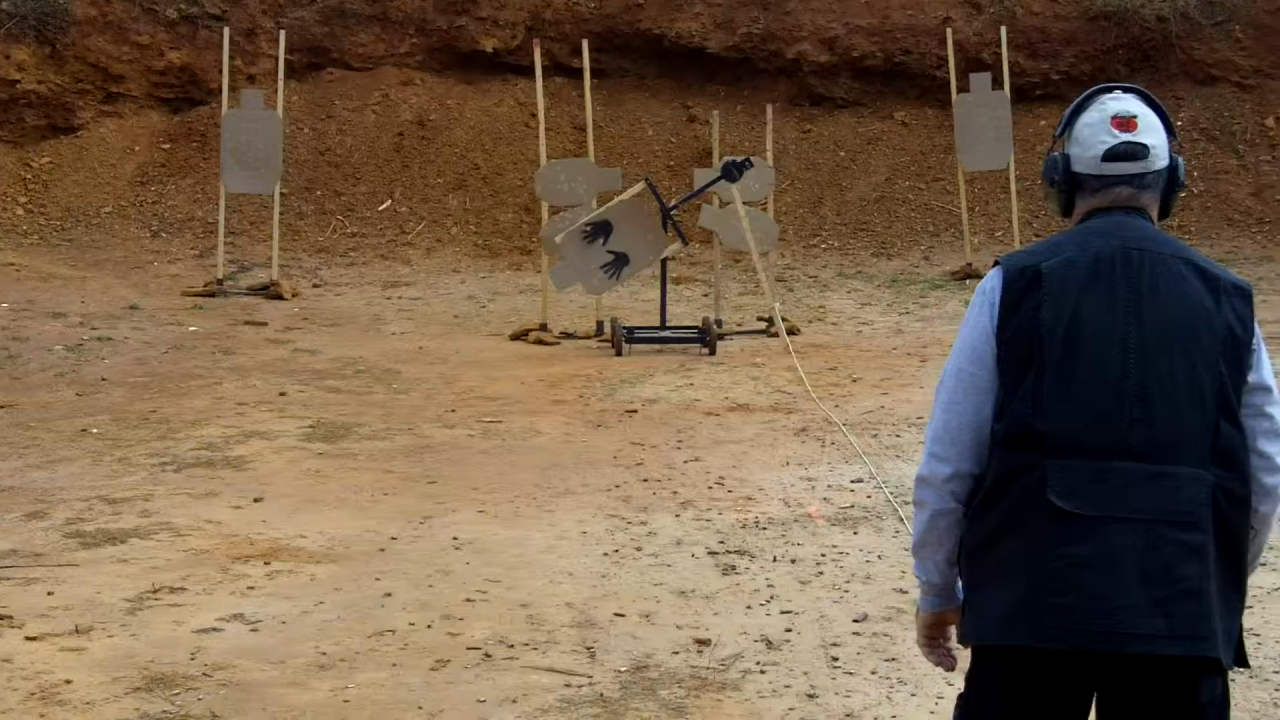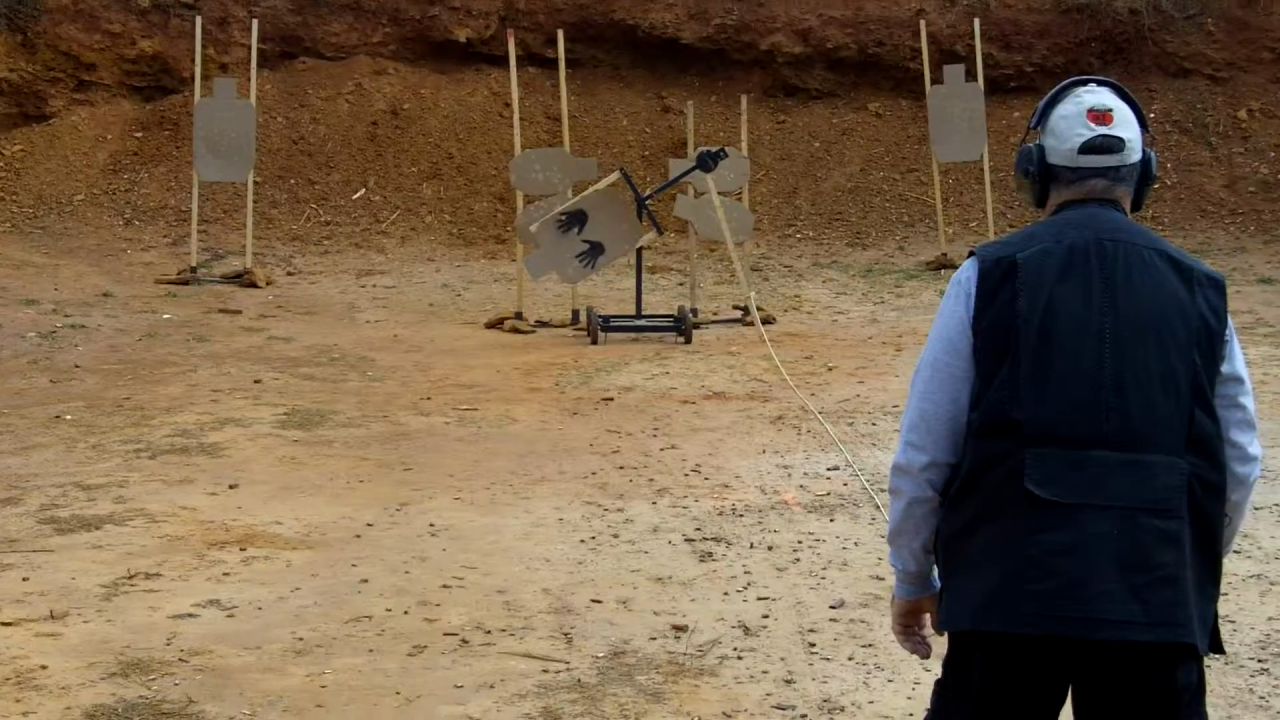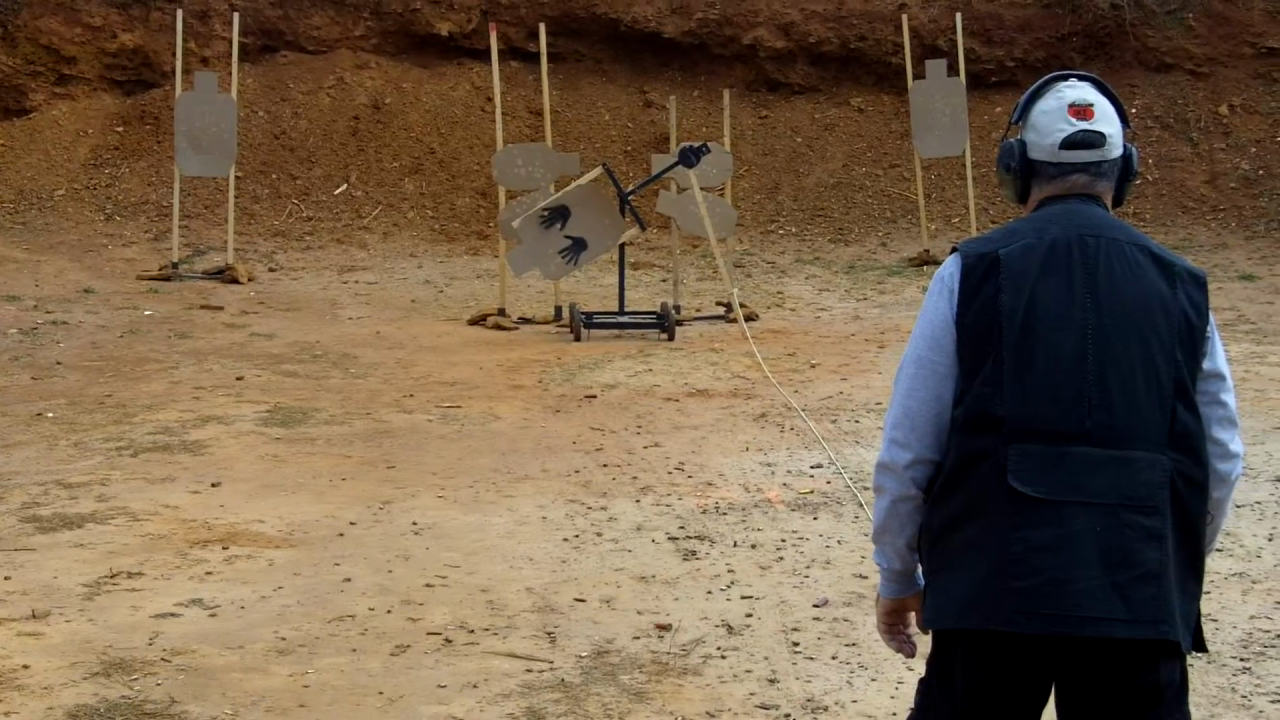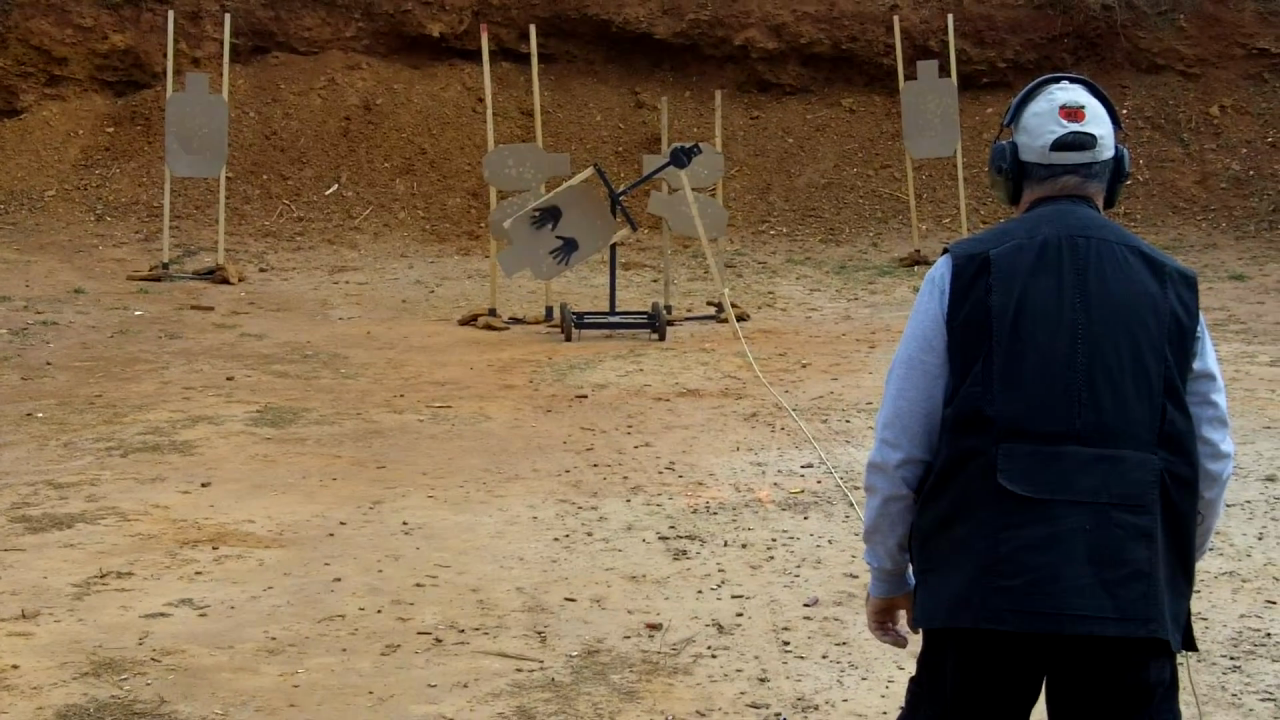
dt=0.3s
person 1, frame 1
left shoulder: (1015, 285)
right shoulder: (1228, 300)
left elbow: (948, 464)
left wrist: (937, 590)
right wrist: (1220, 584)
left hip: (1032, 603)
right hip: (1182, 612)
person 1, frame 2
left shoulder: (991, 275)
right shoulder: (1200, 289)
left elbow: (924, 453)
right elbow: (1239, 464)
left wrist: (913, 577)
right wrist: (1192, 574)
left hip: (1008, 592)
right hip: (1157, 600)
person 1, frame 3
left shoulder: (974, 271)
right shoulder: (1181, 286)
left elbow: (908, 449)
right elbow: (1220, 460)
left wrist: (898, 575)
right wrist: (1177, 570)
left hip: (992, 588)
right hip: (1139, 595)
person 1, frame 4
left shoulder: (964, 272)
right shoulder: (1172, 287)
left elbow: (899, 449)
right elbow: (1211, 460)
left wrist: (888, 574)
right wrist: (1171, 571)
left hip: (982, 587)
right hip: (1129, 594)
